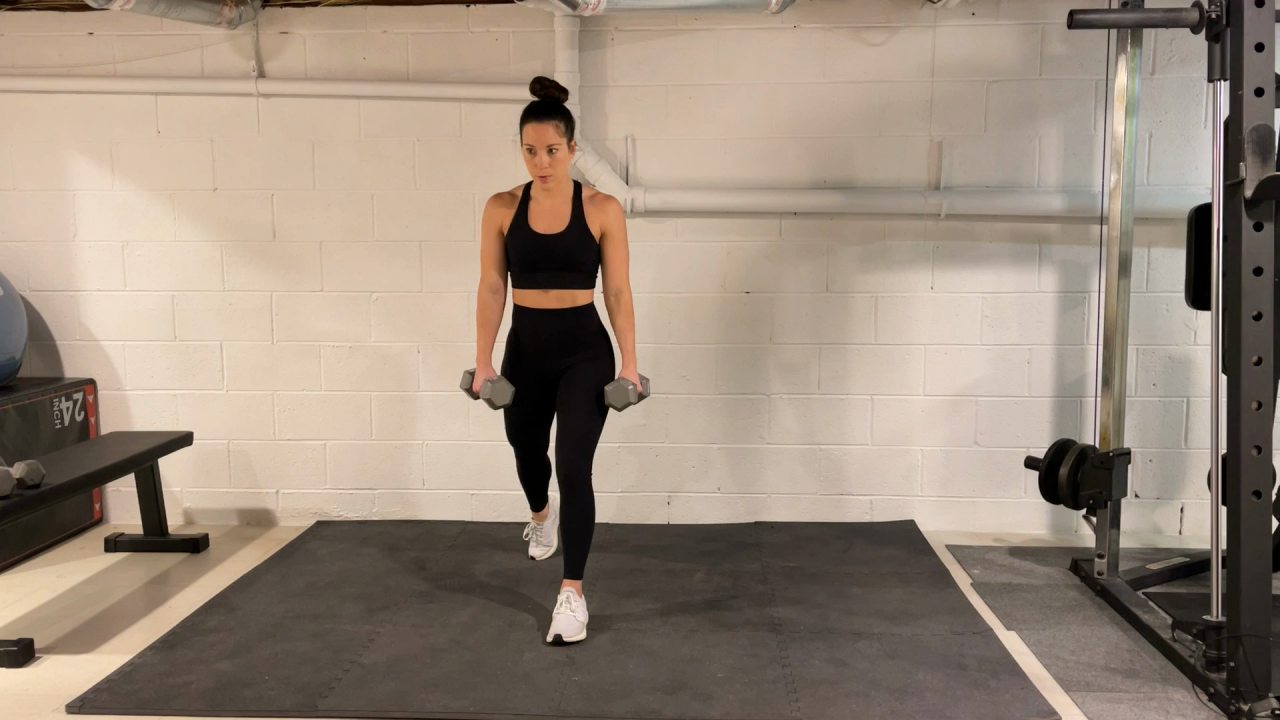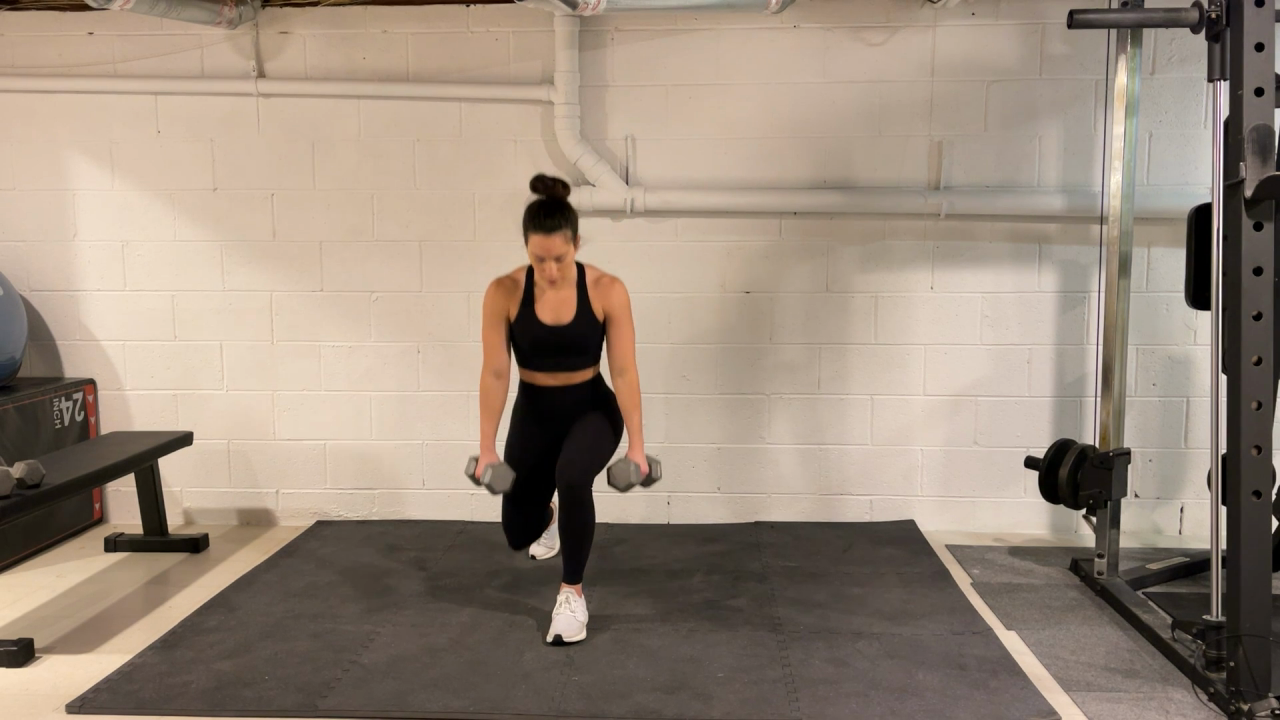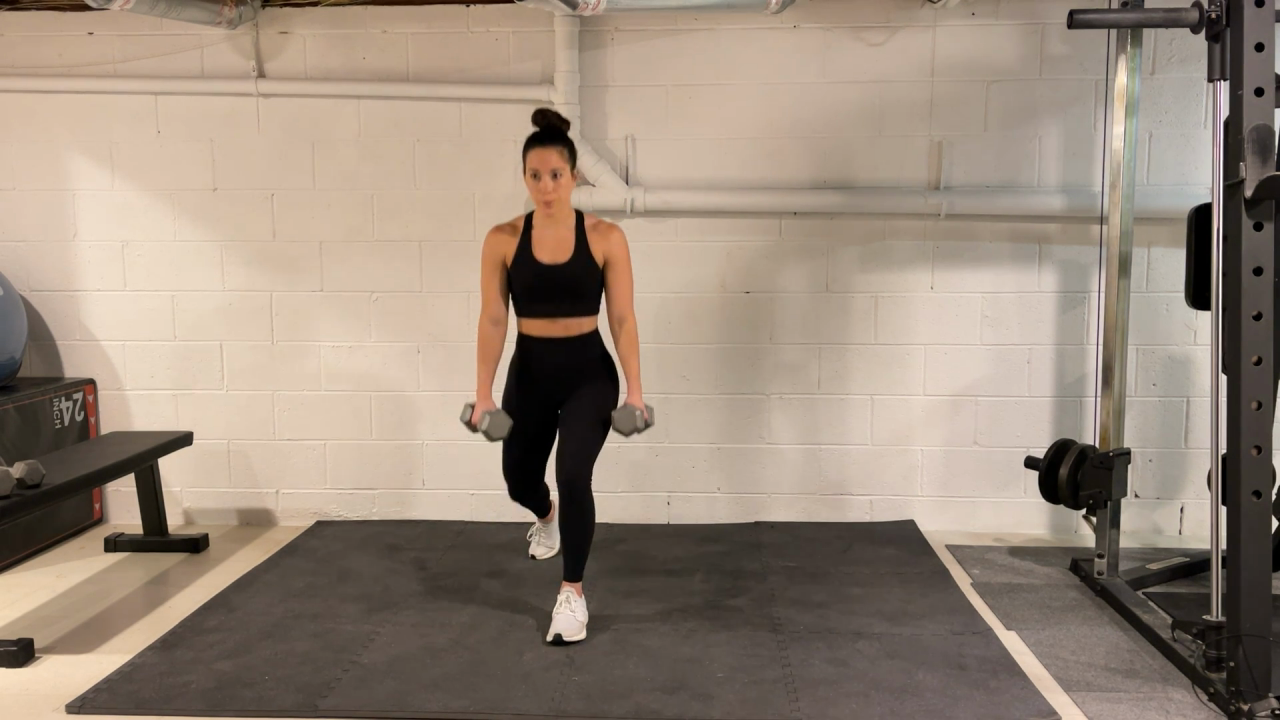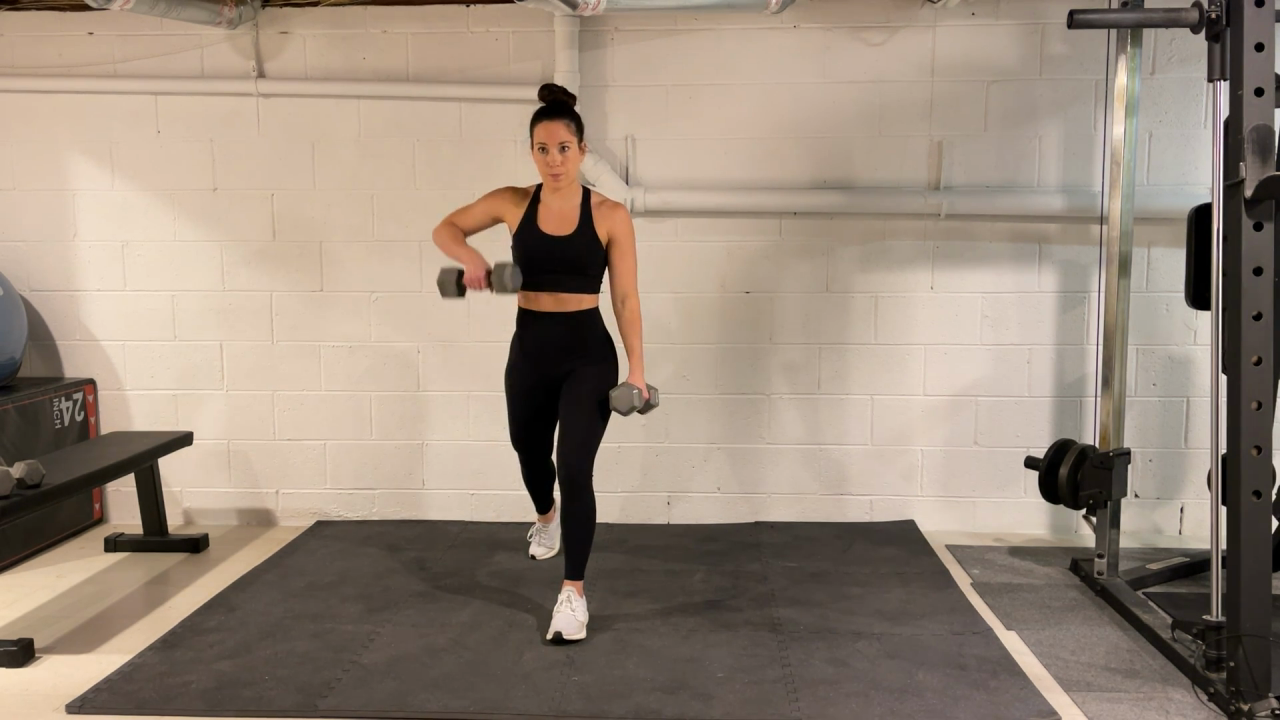
dt=1s
person 1, frame 1
left shoulder: (602, 209)
right shoulder: (502, 208)
left elbow: (618, 290)
right elbow: (492, 288)
left wrist: (629, 362)
right wrist: (483, 361)
left hip: (584, 350)
right hip: (525, 351)
left knee: (574, 467)
right knee: (527, 451)
left ankle: (572, 592)
right ankle: (541, 515)
person 1, frame 2
left shoulder: (608, 291)
right shoulder: (504, 293)
left elbow: (624, 372)
right elbow: (495, 374)
left wrist: (636, 443)
right wrist: (487, 446)
left hip: (591, 409)
right hip: (533, 412)
left knee: (573, 476)
right knee: (517, 532)
left ankle: (572, 593)
right ankle: (548, 517)
person 1, frame 3
left shoulder: (606, 237)
right shoulder: (503, 239)
left elbow: (622, 319)
right elbow: (492, 321)
left wrist: (634, 389)
right wrist: (483, 394)
left hip: (589, 372)
right hip: (529, 373)
left knee: (573, 475)
right knee: (519, 480)
left ankle: (573, 593)
right ankle: (547, 517)
person 1, frame 4
left shoulder: (610, 214)
right shoulder: (513, 203)
left elbow: (625, 297)
right elbow: (444, 230)
left wrist: (636, 369)
right wrist: (466, 256)
left hip: (588, 353)
right hip: (529, 352)
left knee: (575, 468)
right knee: (530, 452)
left ankle: (573, 592)
right ankle: (546, 516)
